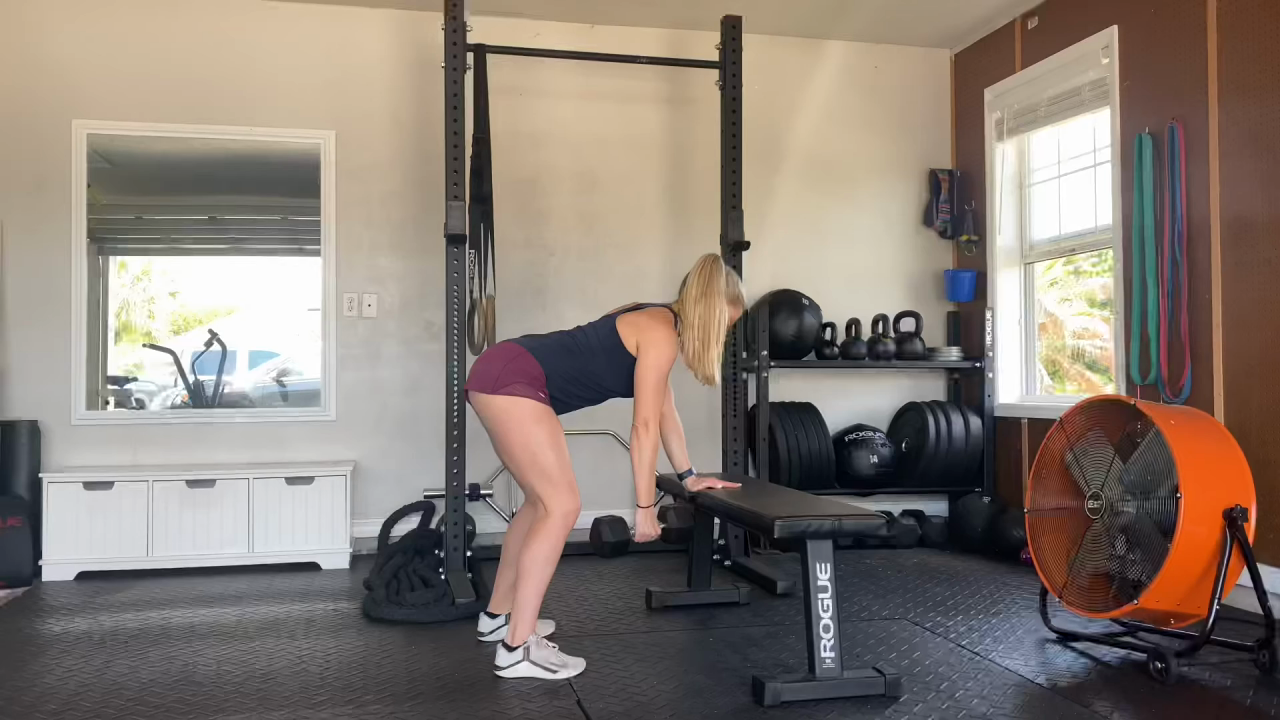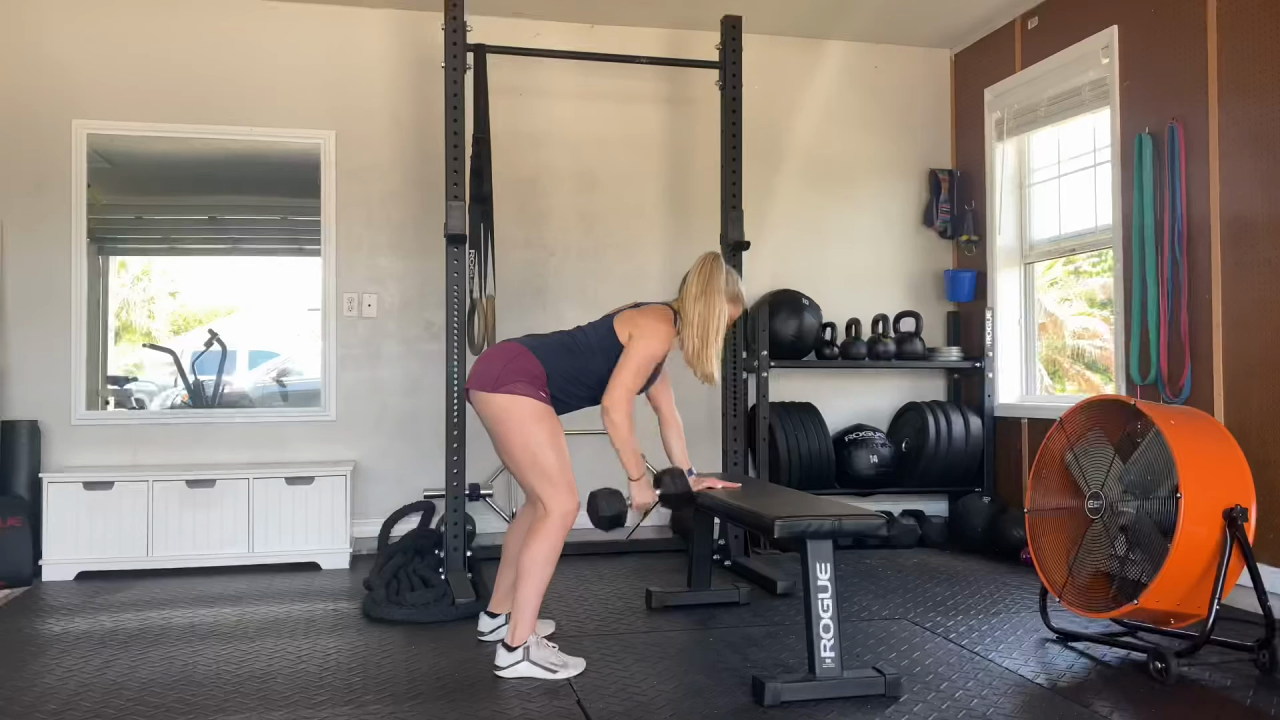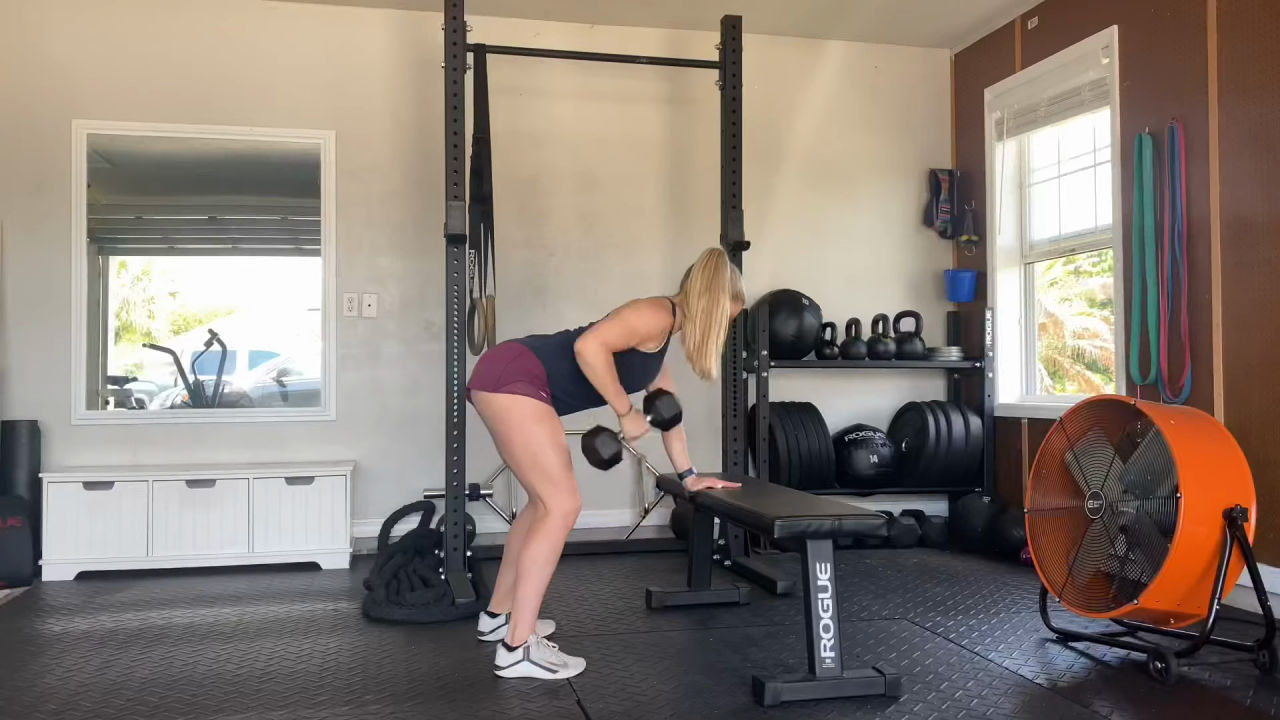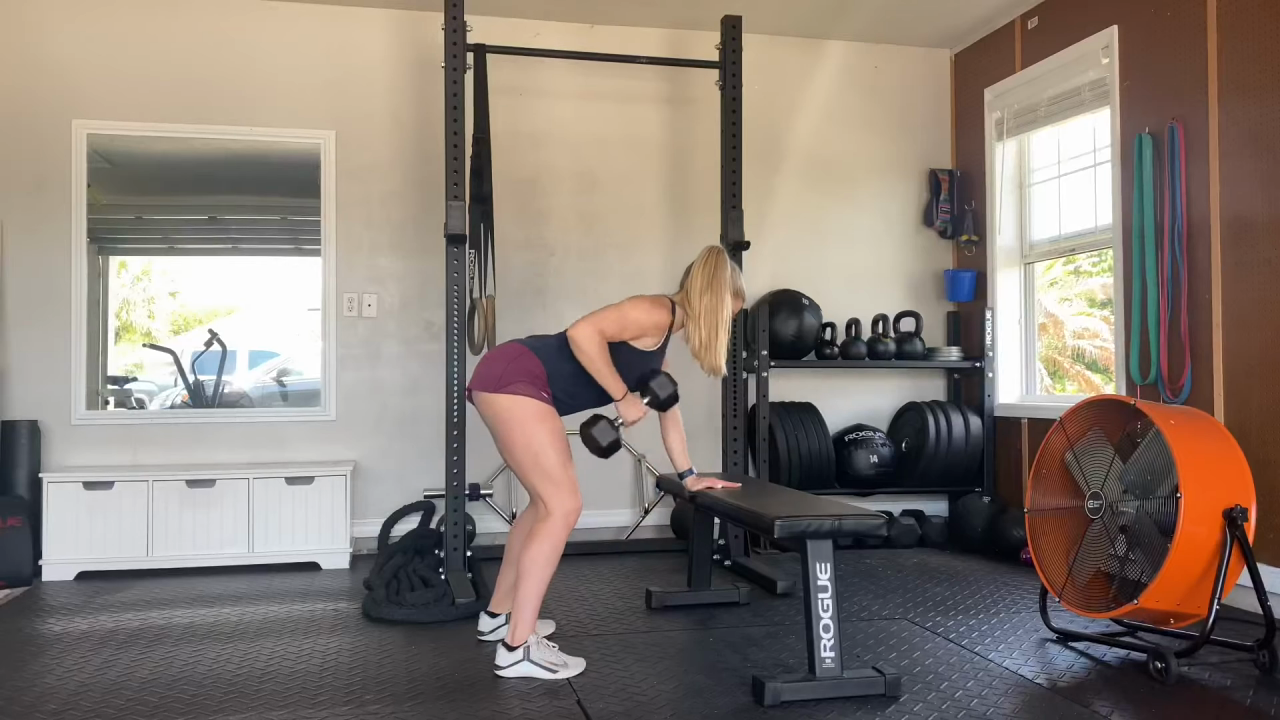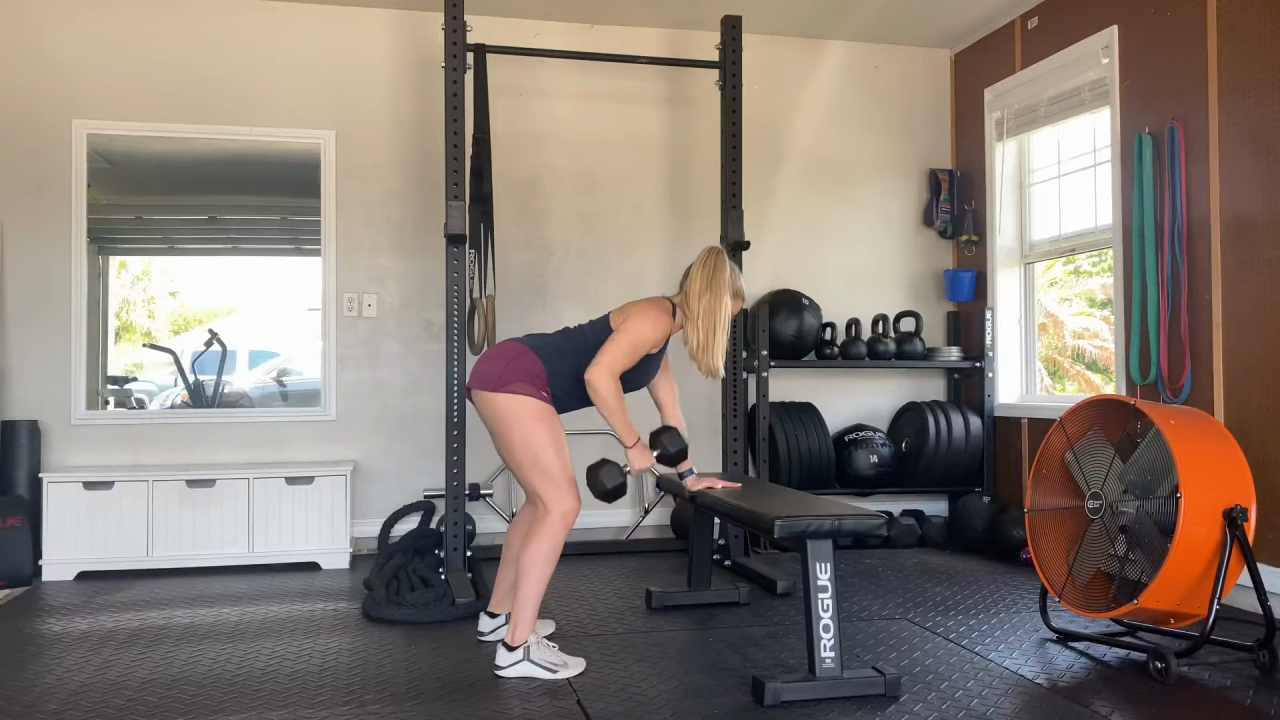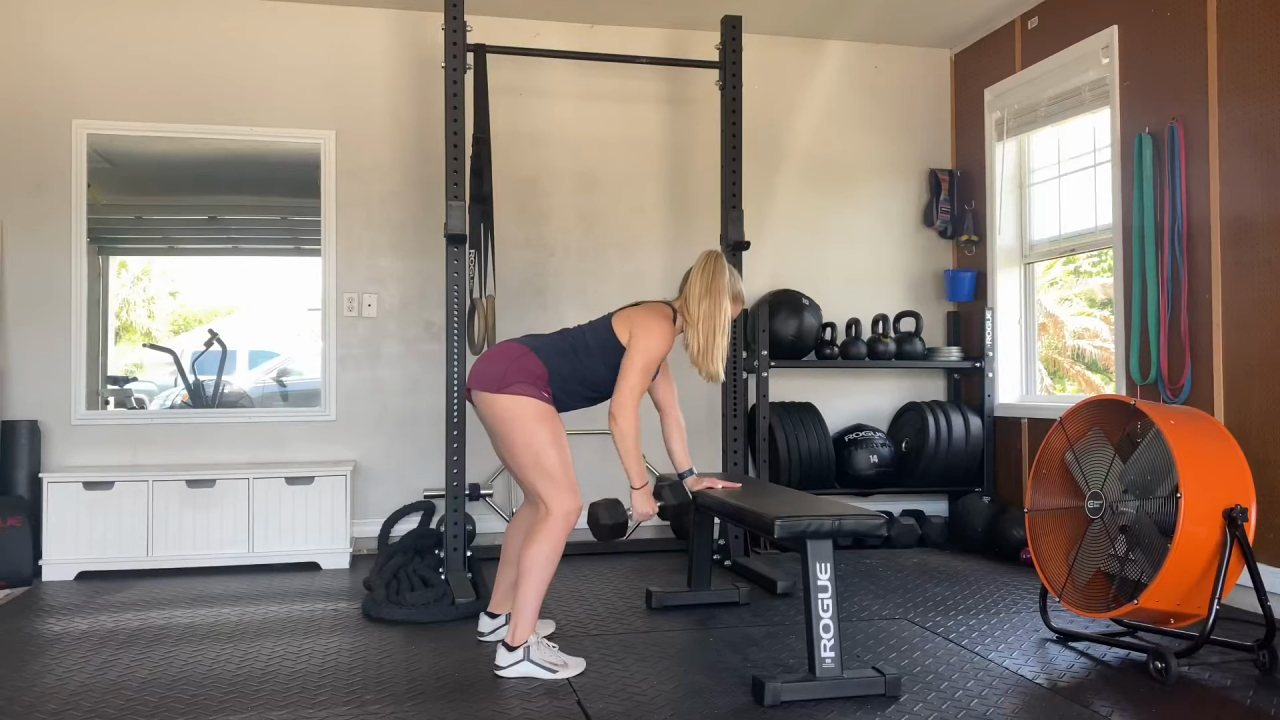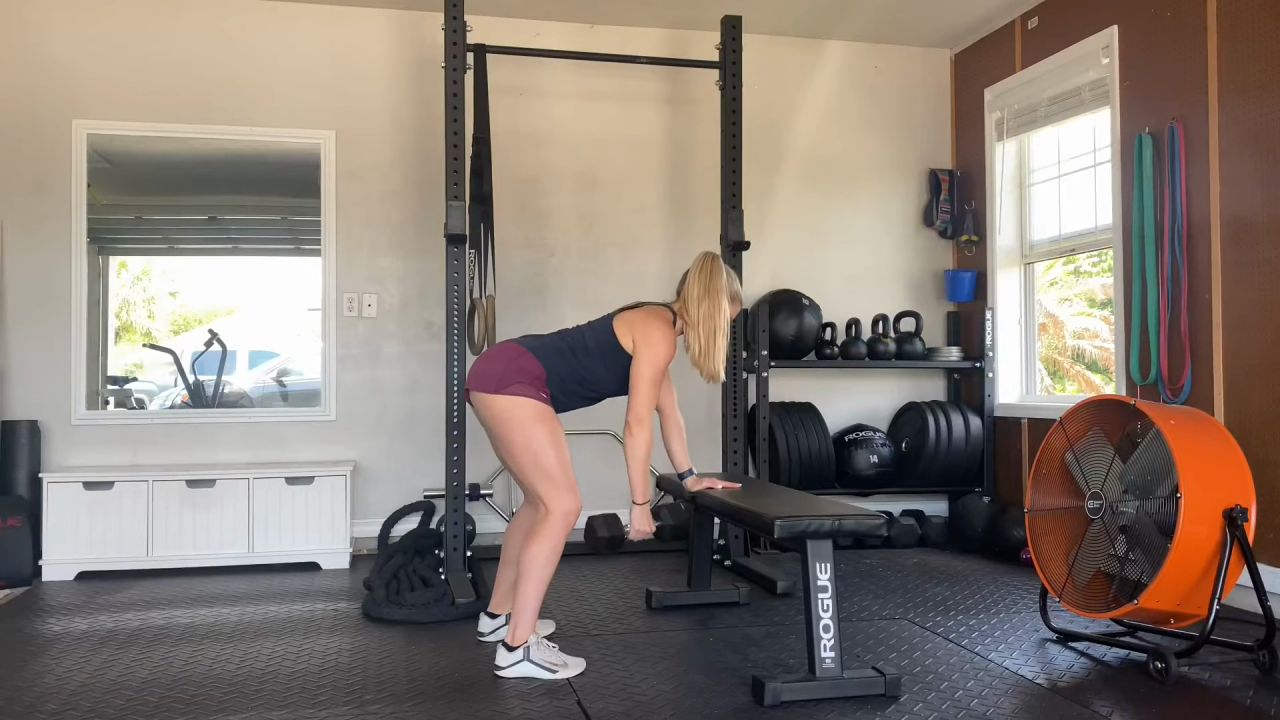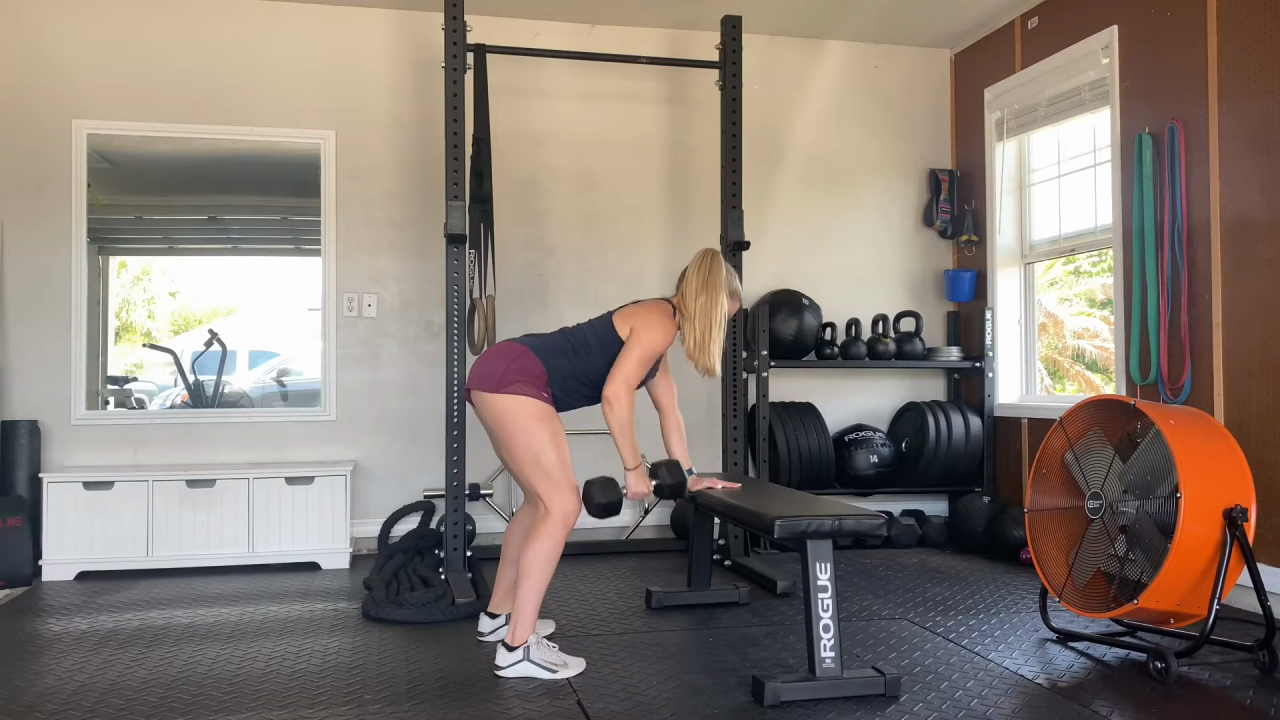
dt=0.2s
person 1, frame 1
left shoulder: (653, 325)
right shoulder: (662, 332)
left elbow: (666, 411)
right elbow: (644, 427)
left wrist: (689, 477)
right wrist: (646, 507)
left hip: (502, 376)
right hip: (512, 378)
left knee: (543, 502)
right knee: (561, 507)
left ankle: (498, 615)
right ankle: (517, 649)
person 1, frame 2
left shoulder: (656, 329)
right shoulder: (660, 326)
left elbow: (666, 409)
right elbow: (615, 404)
left wrist: (688, 476)
right wrist: (637, 479)
left hip: (505, 377)
right hip: (512, 378)
left knee: (544, 501)
right knee: (560, 507)
left ankle: (499, 615)
right ankle: (517, 648)
person 1, frame 3
left shoulder: (660, 333)
right shoulder: (657, 315)
right elbow: (588, 345)
left wrist: (688, 476)
right wrist: (625, 414)
left hip: (509, 380)
right hip: (514, 377)
left knee: (546, 502)
right knee: (561, 507)
left ankle: (499, 614)
right ankle: (517, 648)
person 1, frame 4
left shoulder: (660, 330)
right shoulder: (656, 312)
left elbow: (666, 406)
right elbow: (582, 333)
left wrist: (688, 476)
right wrist: (624, 398)
left hip: (508, 380)
right hip: (515, 378)
left knee: (547, 502)
right knee: (563, 507)
left ankle: (499, 615)
right ankle: (518, 649)
person 1, frame 5
left shoulder: (658, 328)
right shoulder: (656, 317)
left elbow: (669, 406)
right elbow: (599, 376)
left wrist: (687, 476)
right wrist: (634, 446)
left hip: (505, 377)
right hip: (514, 377)
left knee: (543, 501)
right knee: (561, 506)
left ankle: (499, 615)
right ankle: (517, 648)
person 1, frame 6
left shoulder: (657, 326)
right shoulder: (658, 326)
left elbow: (668, 407)
right elbow: (623, 410)
left wrist: (688, 477)
right wrist: (640, 487)
left hip: (503, 377)
right hip: (515, 379)
left knee: (542, 502)
right knee: (563, 507)
left ankle: (499, 615)
right ankle: (518, 647)
person 1, frame 7
left shoulder: (655, 328)
right shoulder: (660, 332)
left elbow: (668, 409)
right elbow: (638, 424)
left wrist: (688, 477)
right wrist: (640, 506)
left hip: (502, 377)
right hip: (513, 379)
left knee: (542, 502)
right knee: (562, 508)
left ankle: (498, 615)
right ankle: (518, 647)
person 1, frame 8
left shoulder: (656, 329)
right shoulder: (659, 321)
left elbow: (668, 408)
right elbow: (614, 394)
left wrist: (688, 476)
right wrist: (633, 469)
left hip: (504, 377)
right hip: (514, 377)
left knee: (542, 501)
right knee: (562, 507)
left ankle: (498, 615)
right ankle: (518, 647)
